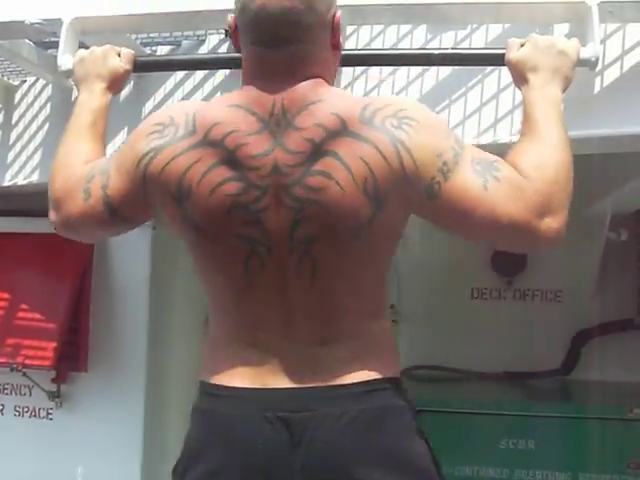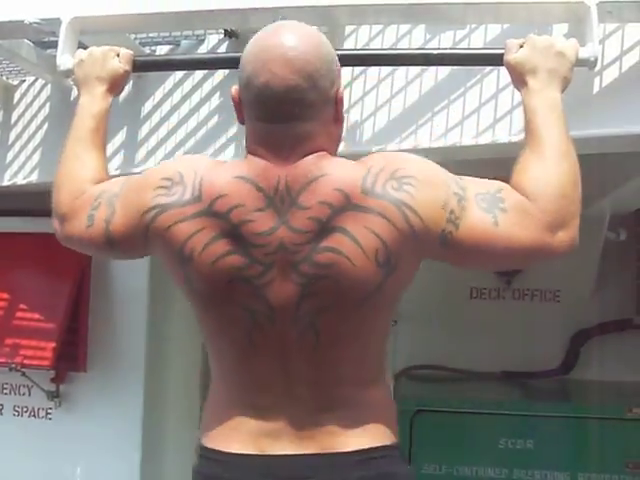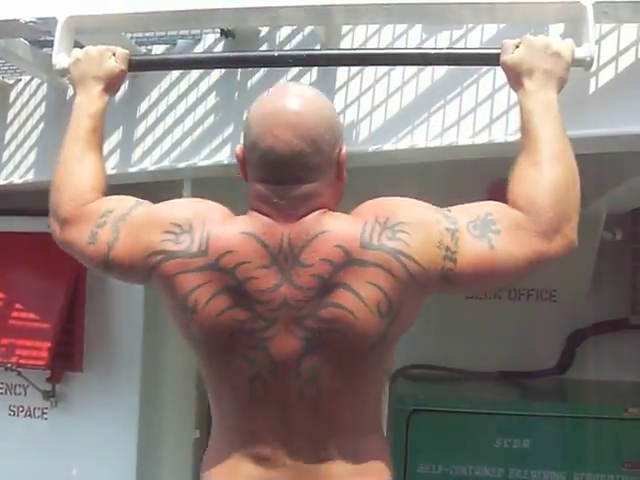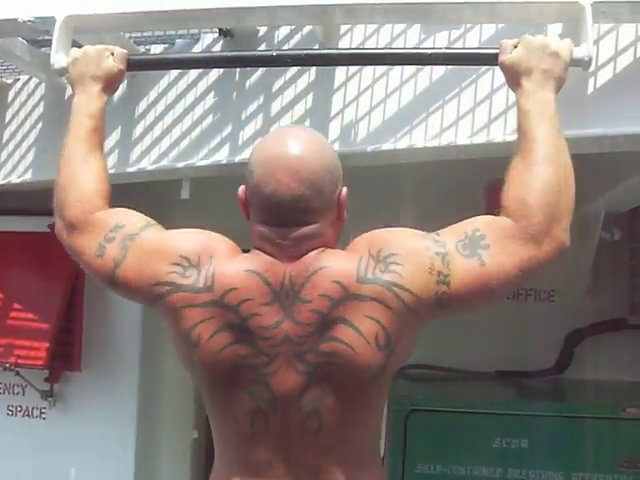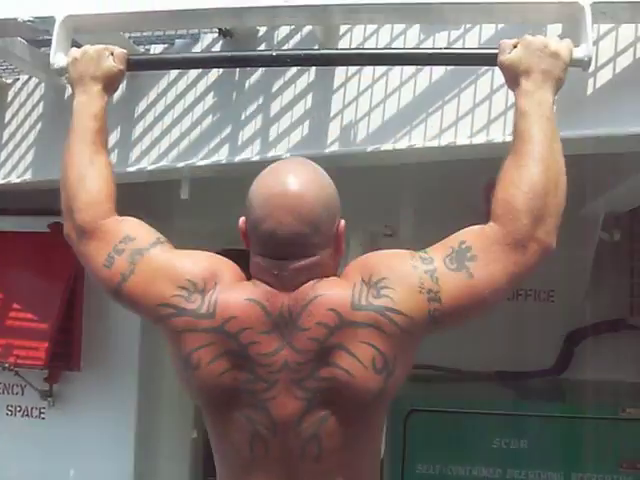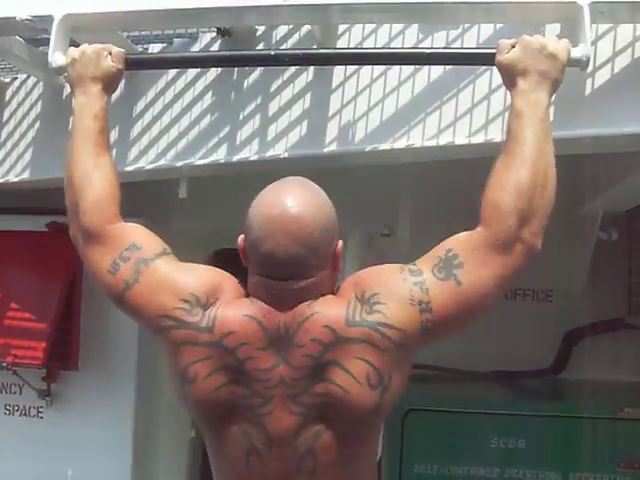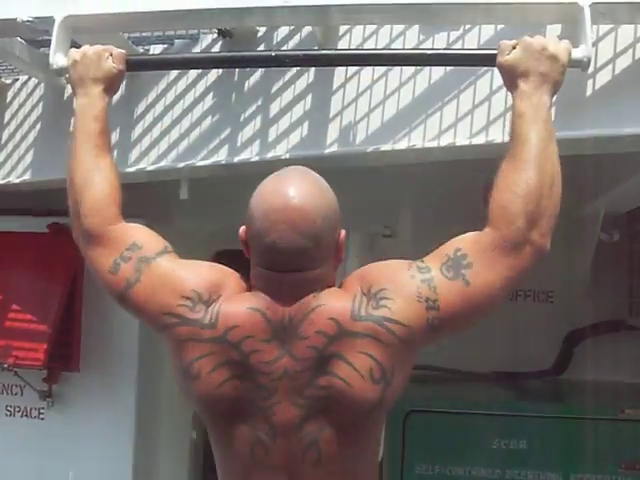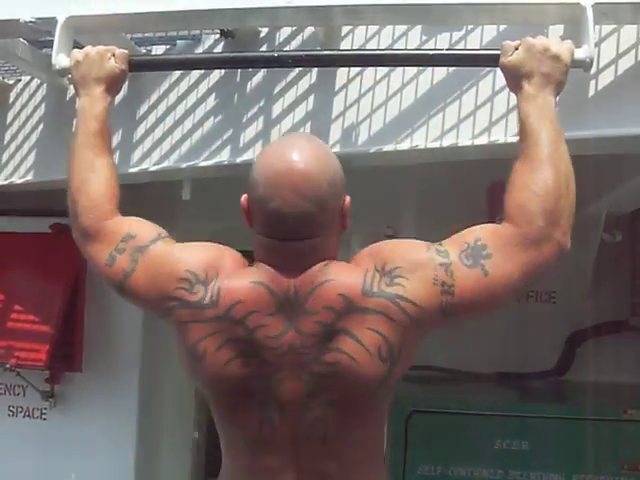
dt=0.1s
person 1, frame 1
left shoulder: (177, 132)
right shoulder: (390, 127)
left elbow: (68, 205)
right elbow: (542, 212)
left wrist: (94, 90)
right wrist: (543, 84)
right hip: (362, 434)
person 1, frame 2
left shoulder: (182, 193)
right shoulder: (394, 191)
left elbow: (70, 215)
right elbow: (552, 225)
left wrist: (95, 92)
right wrist: (542, 86)
person 1, frame 3
left shoulder: (189, 241)
right shoulder: (389, 244)
left elbow: (71, 218)
right elbow: (549, 227)
left wrist: (91, 94)
right wrist: (539, 90)
person 1, frame 4
left shoulder: (193, 276)
right shoulder: (386, 279)
left elbow: (76, 222)
right elbow: (540, 231)
left wrist: (90, 94)
right wrist: (537, 90)
person 1, frame 5
left shoulder: (198, 305)
right shoulder: (384, 307)
left elbow: (87, 225)
right elbow: (528, 232)
left wrist: (90, 94)
right wrist: (535, 90)
person 1, frame 6
left shoulder: (197, 319)
right shoulder: (382, 319)
left elbow: (93, 227)
right elbow: (514, 234)
left wrist: (90, 93)
right wrist: (531, 90)
person 1, frame 7
left shoulder: (200, 311)
right shoulder: (383, 311)
left elbow: (96, 228)
right elbow: (522, 232)
left wrist: (91, 96)
right wrist: (532, 92)
person 1, frame 8
left shoulder: (203, 295)
right shoulder: (389, 296)
left elbow: (93, 226)
right elbow: (543, 233)
left wrist: (94, 95)
right wrist: (537, 92)
